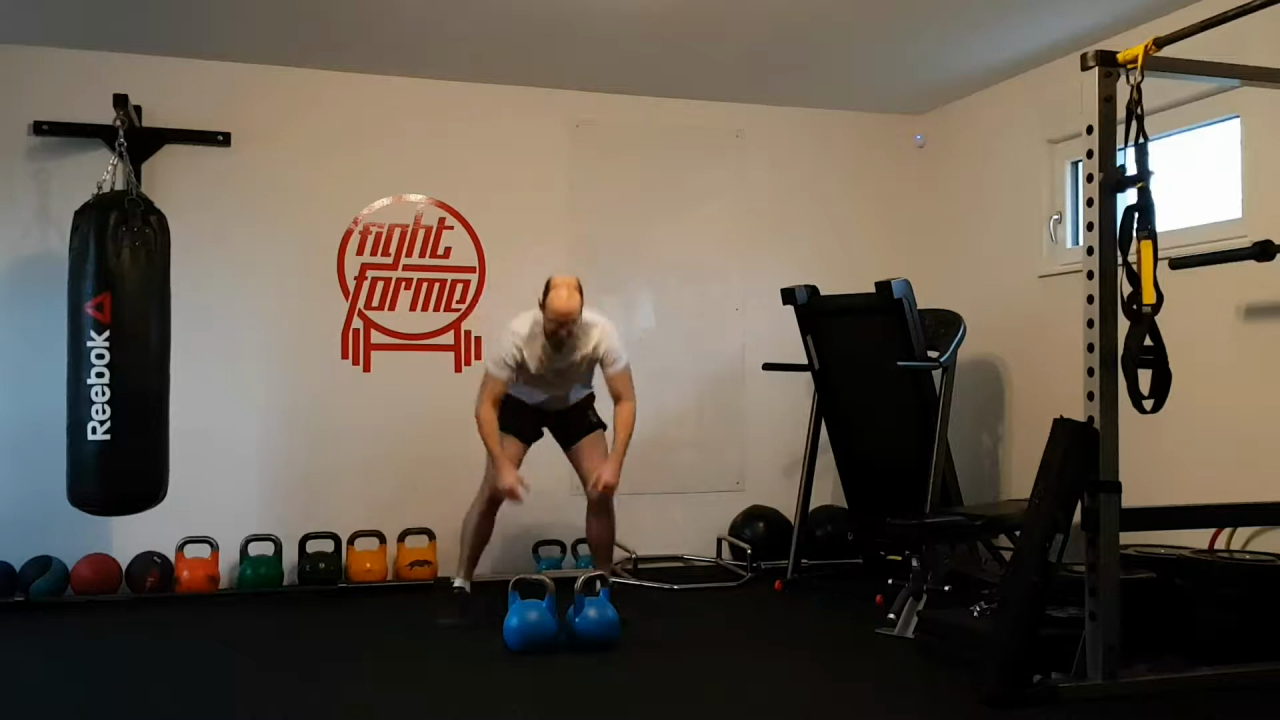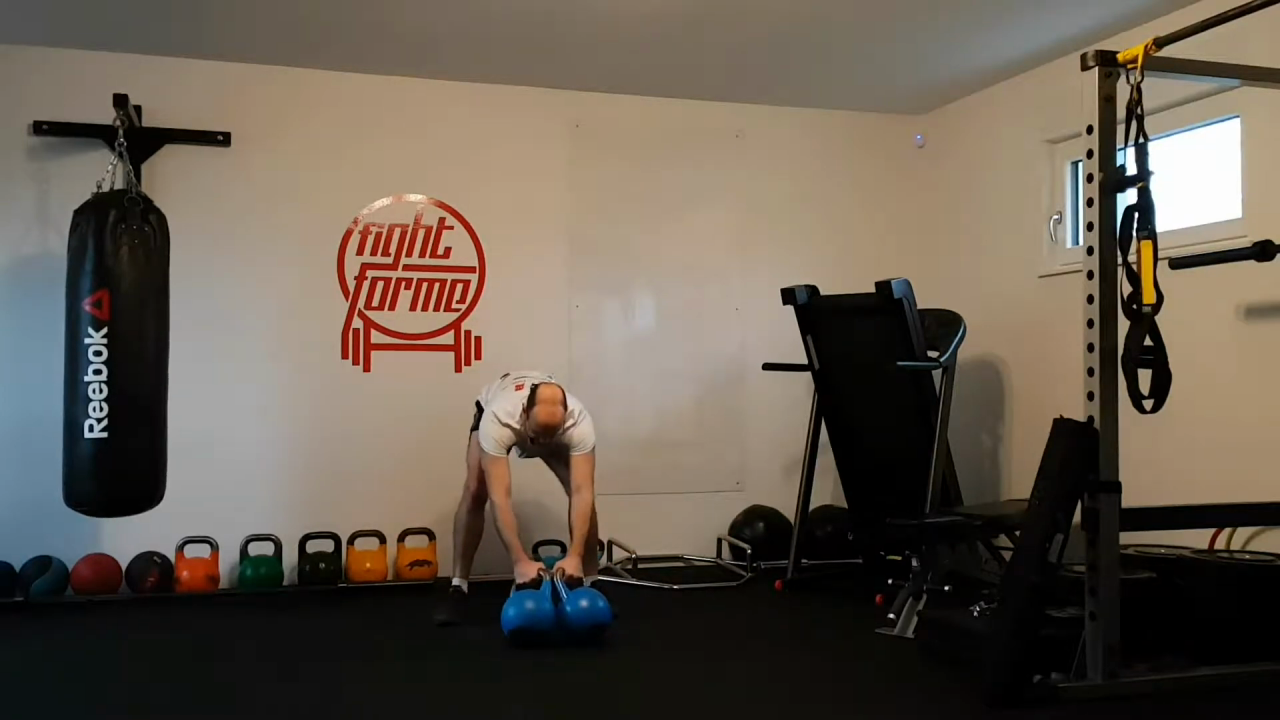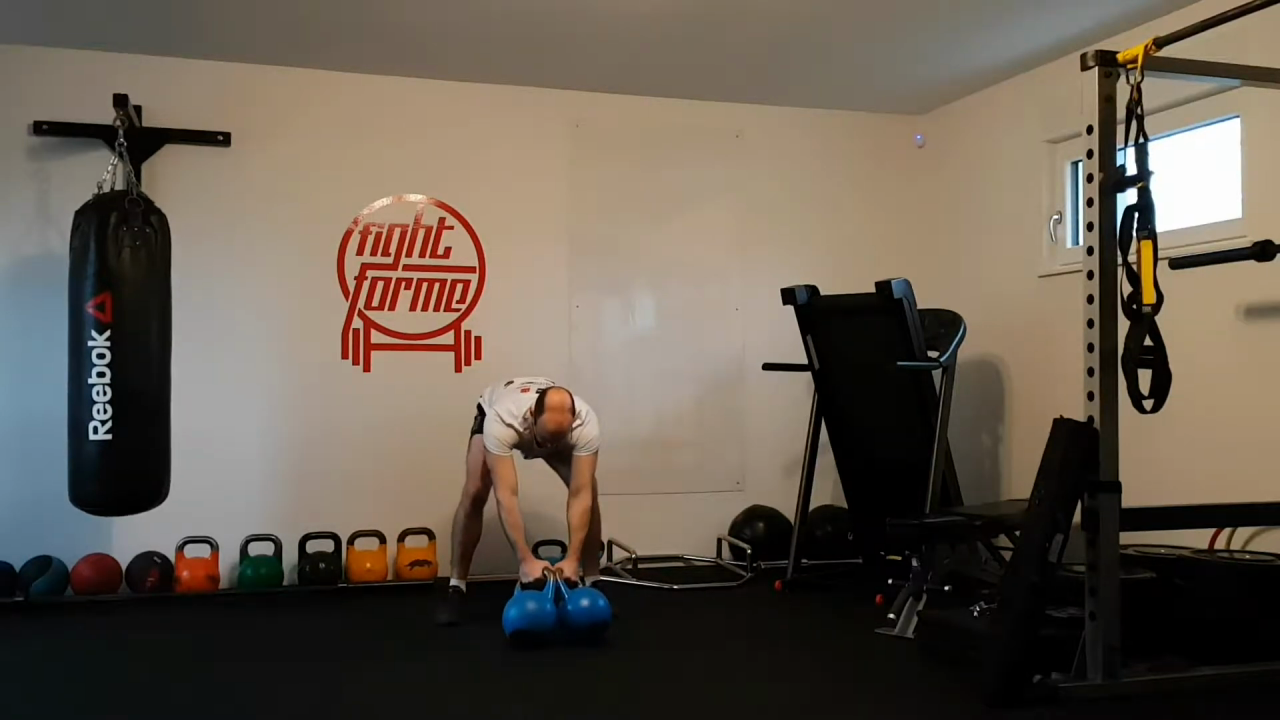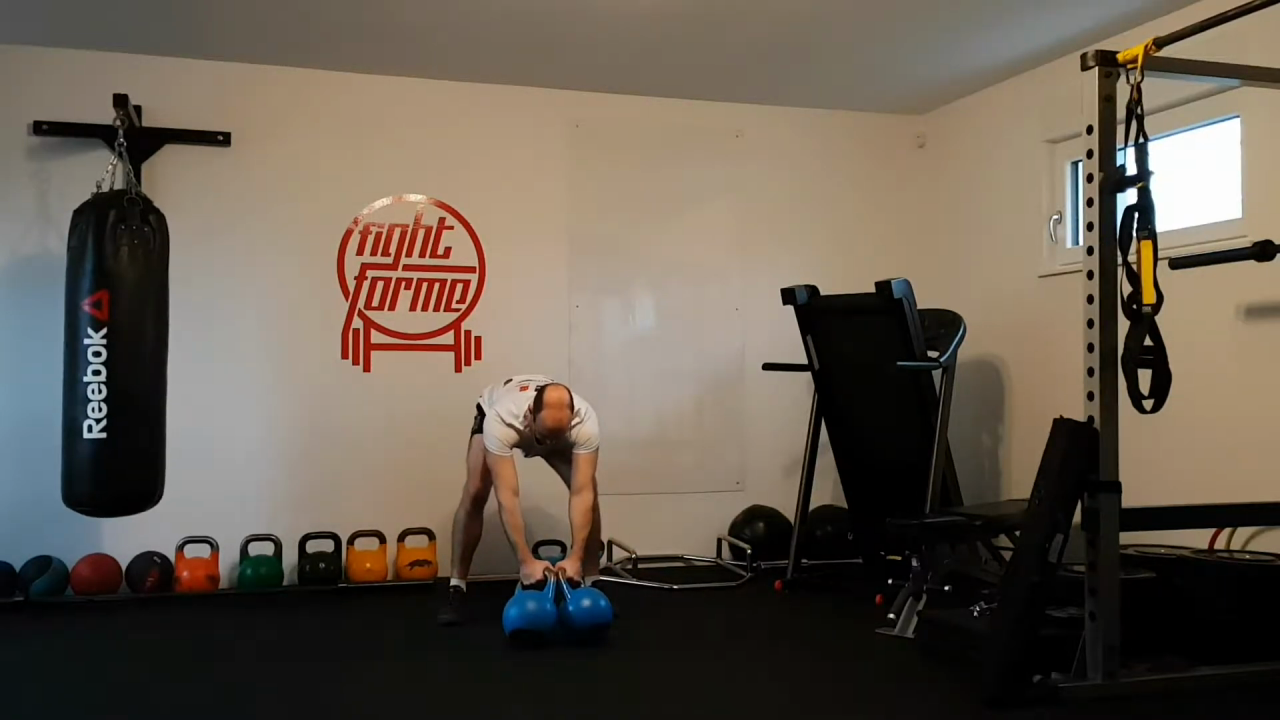
dt=1s
person 1, frame 1
left shoulder: (602, 333)
right shoulder: (516, 337)
left elbow: (626, 400)
right elbow: (486, 406)
left wrist: (614, 462)
right wrist: (503, 466)
left hip: (575, 404)
right hip: (520, 403)
left knee: (600, 494)
right knee: (491, 493)
right ankle: (461, 587)
person 1, frame 2
left shoulder: (579, 422)
right shoulder: (496, 420)
left elbow: (582, 493)
right elbow: (499, 497)
left wrist: (574, 555)
right wrist: (520, 561)
right hip: (492, 406)
left knee: (581, 492)
right knee: (475, 491)
left ankle: (591, 585)
right ankle: (458, 588)
person 1, frame 3
left shoulder: (586, 423)
right shoulder: (500, 421)
left elbow: (580, 495)
right elbow: (506, 495)
left wrist: (572, 558)
right wrist: (526, 559)
left hip: (554, 426)
left knee: (590, 491)
right knee: (474, 493)
left ankle: (593, 583)
right ankle: (456, 588)
person 1, frame 4
left shoulder: (585, 421)
right shoulder: (500, 420)
left elbow: (582, 493)
right elbow: (507, 495)
left wrist: (575, 557)
right wrist: (526, 560)
left hip: (556, 422)
right hip: (492, 408)
left knee: (589, 489)
right knee: (474, 493)
left ankle: (591, 583)
right ankle: (457, 588)
